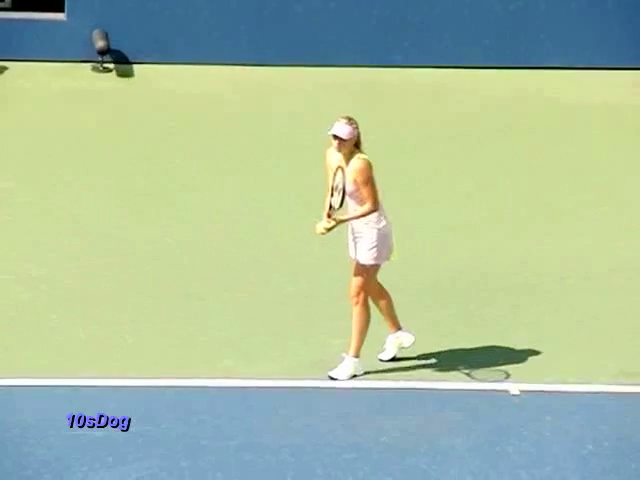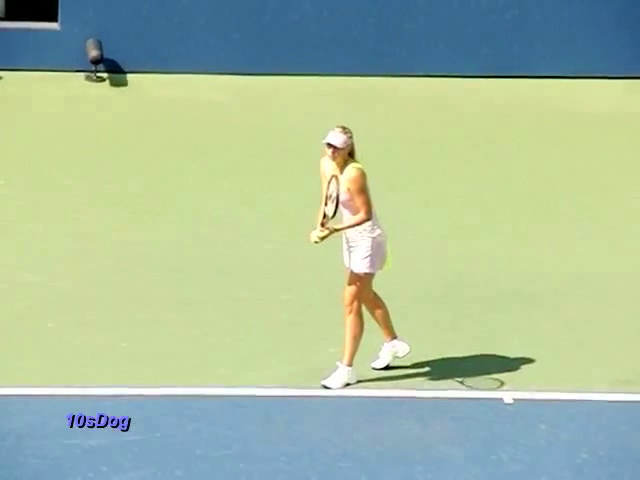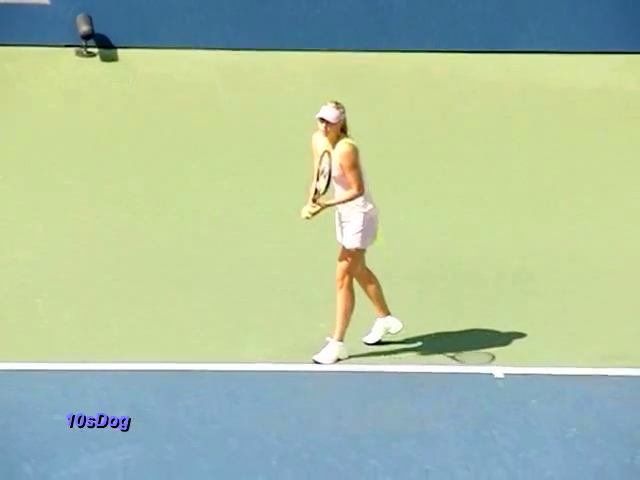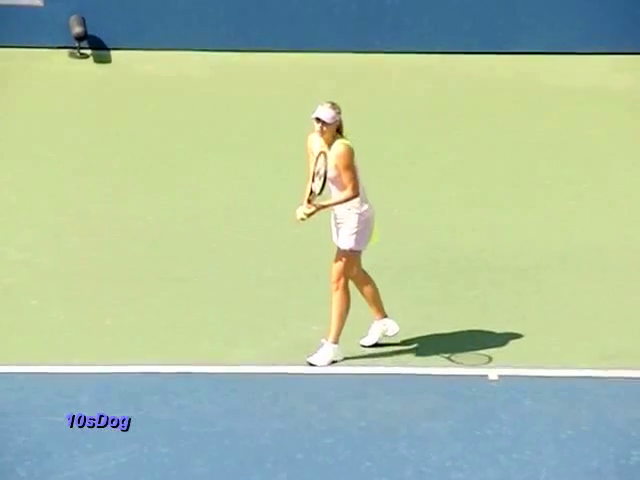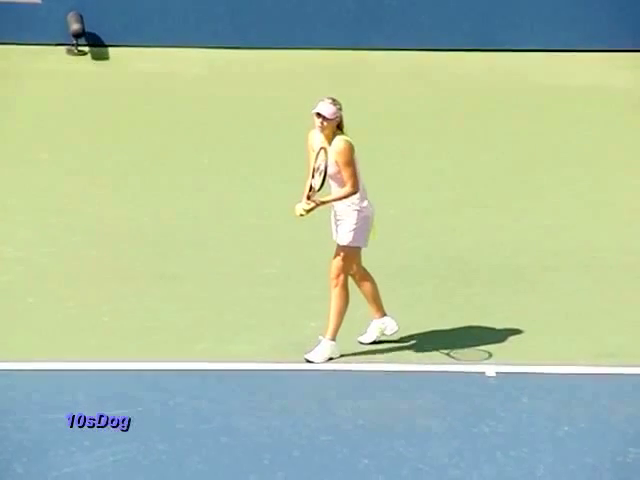
dt=0.5s
person 1, frame 1
left shoulder: (360, 164)
right shoulder: (331, 155)
left elbow: (372, 205)
left wrist: (340, 220)
right wrist: (325, 217)
left hip: (373, 230)
right hip: (356, 229)
left knee: (358, 294)
right knee: (371, 286)
left ankle: (353, 360)
right ankle: (398, 334)
person 1, frame 2
left shoulder: (353, 173)
right shoulder: (325, 164)
left elbow: (365, 214)
left wrist: (333, 229)
right wrist: (319, 226)
left hip: (367, 240)
right hip: (350, 238)
left knee: (351, 303)
right knee: (366, 295)
left ankle: (346, 369)
right ankle: (392, 343)
person 1, frame 3
left shoulder: (346, 149)
right shoulder: (317, 140)
left elbow: (357, 190)
right elbow: (318, 177)
left wrist: (325, 205)
right wrist: (310, 202)
left hip: (360, 215)
right hip: (343, 214)
left knee: (342, 278)
right knee: (359, 270)
left ankle: (337, 344)
right ankle: (385, 319)
person 1, frame 4
left shoulder: (341, 150)
right shoulder: (313, 140)
left elbow: (353, 191)
right elbow: (314, 178)
left wrist: (320, 206)
right wrist: (305, 203)
left hip: (355, 215)
right hip: (339, 214)
left knee: (338, 279)
right knee: (355, 272)
left ankle: (332, 346)
right ankle: (383, 322)
person 1, frame 5
left shoulder: (342, 145)
right shoulder: (313, 137)
left elbow: (352, 187)
right elbow: (314, 175)
left wrist: (320, 202)
right wrist: (305, 199)
left hip: (355, 212)
right hip: (339, 211)
left knee: (337, 276)
right knee: (354, 269)
left ankle: (330, 342)
right ankle: (382, 320)
